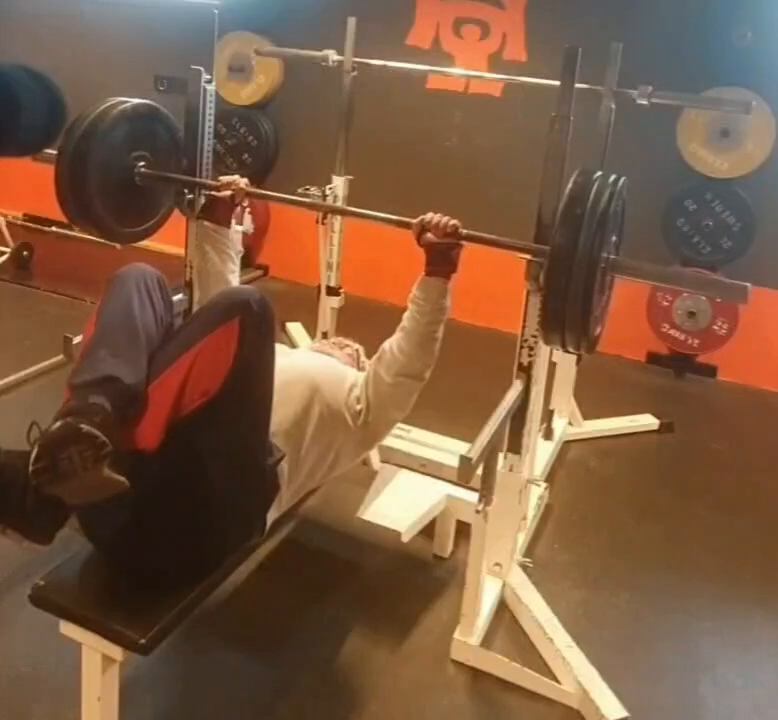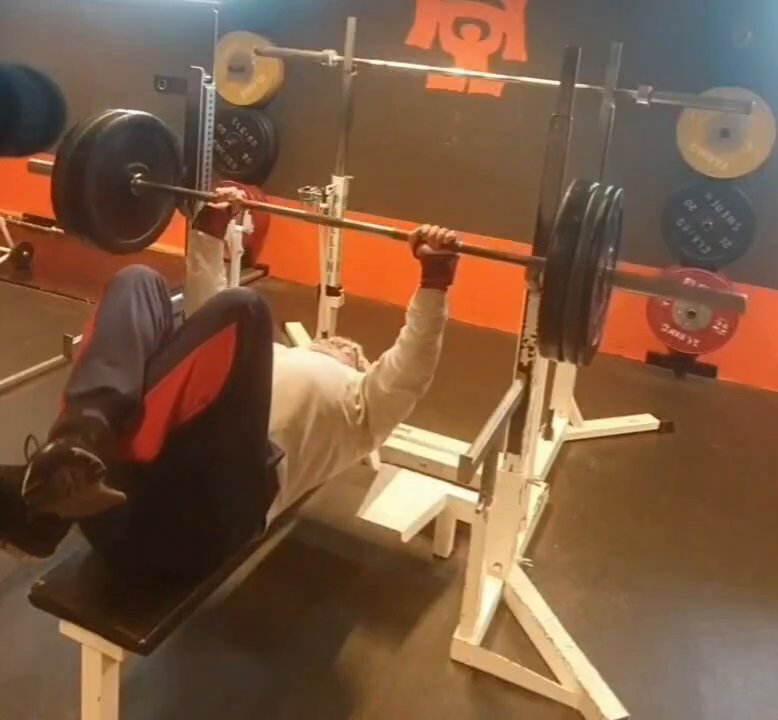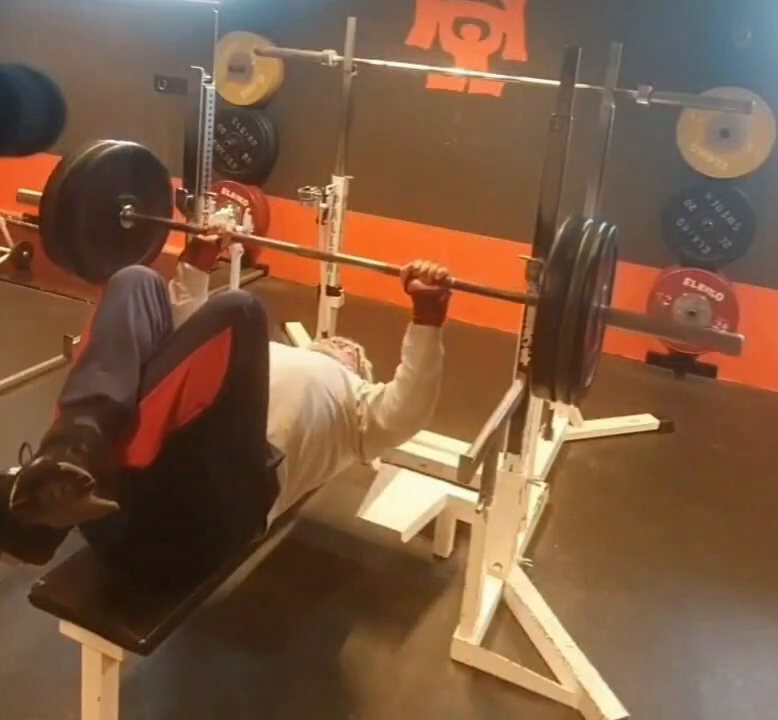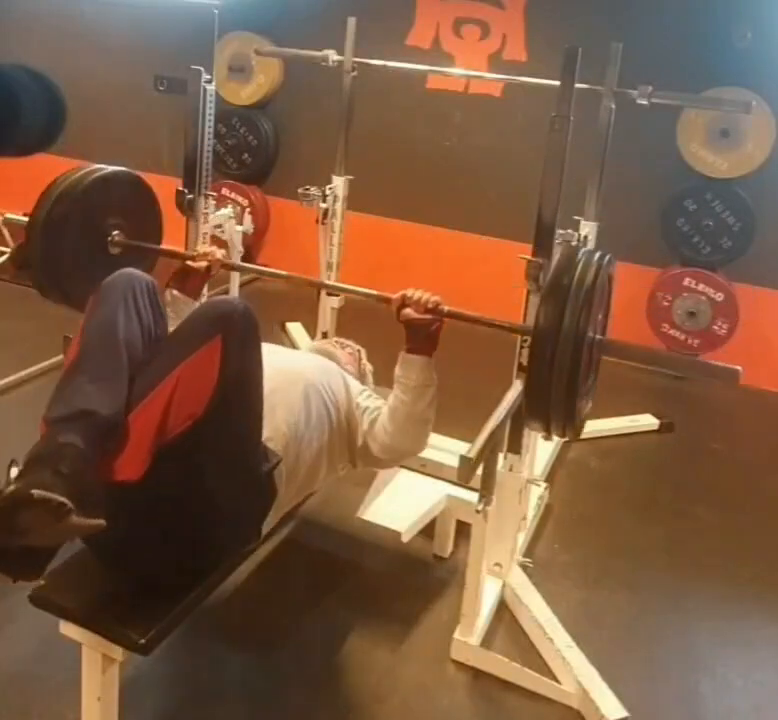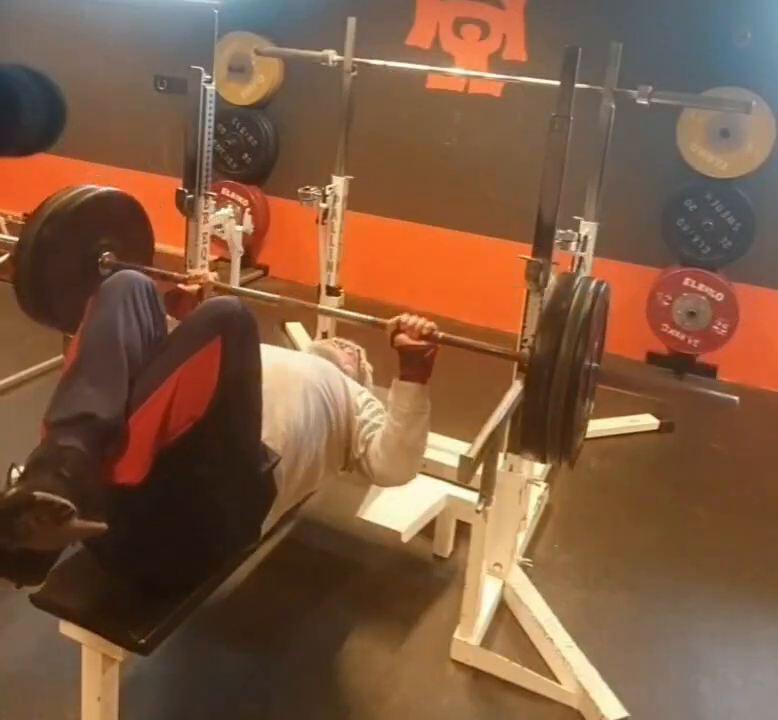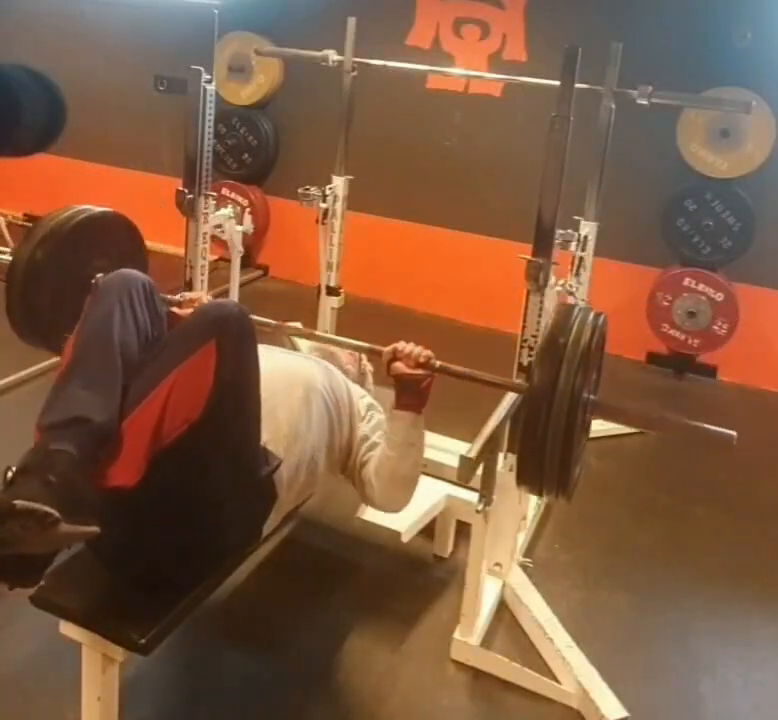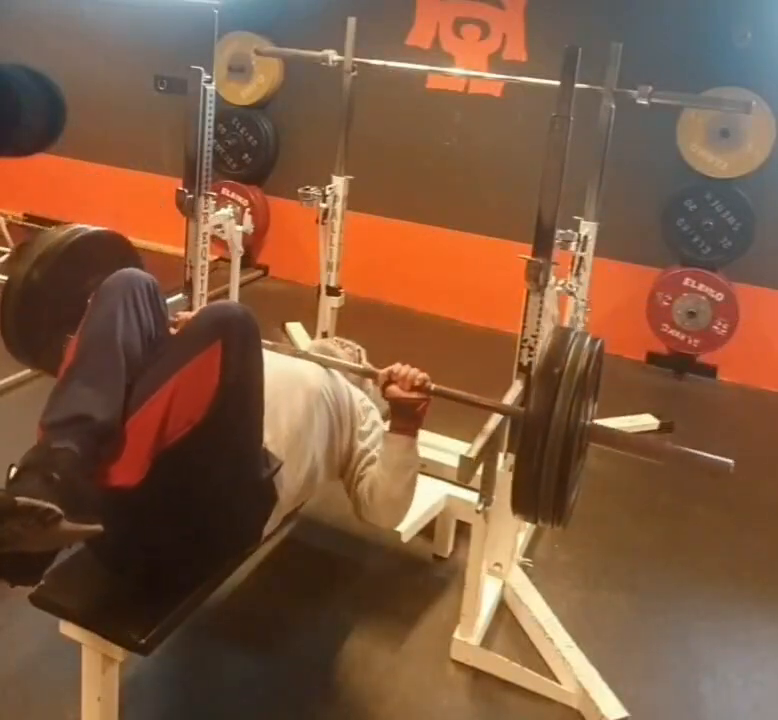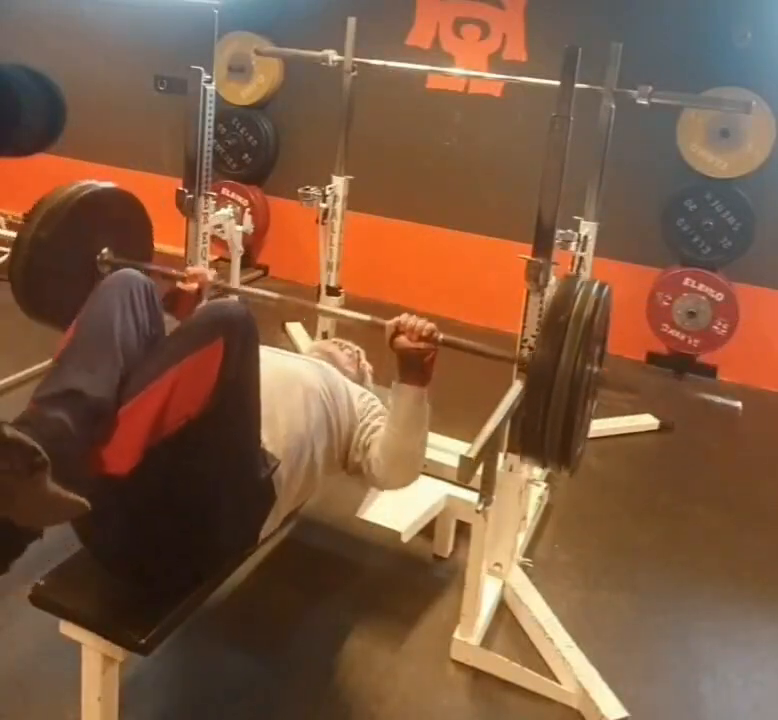
dt=0.3s
person 1, frame 1
left shoulder: (356, 401)
right shoulder: (277, 358)
left elbow: (409, 363)
right elbow: (215, 301)
left wrist: (437, 271)
right wrist: (216, 220)
left hip: (207, 511)
left knee: (244, 308)
right knee: (138, 280)
person 1, frame 2
left shoulder: (356, 398)
right shoulder: (276, 358)
left elbow: (410, 375)
right elbow: (203, 318)
left wrist: (434, 282)
right wrist: (209, 231)
left hip: (207, 512)
left knee: (240, 309)
right knee: (137, 281)
right ankle: (79, 453)
person 1, frame 3
left shoulder: (353, 398)
right shoulder: (279, 358)
left elbow: (407, 410)
right elbow: (187, 337)
left wrist: (427, 318)
right wrist: (196, 263)
left hip: (207, 509)
left knee: (235, 309)
right knee: (135, 283)
right ankle: (72, 462)
person 1, frame 4
left shoulder: (353, 400)
right shoulder: (274, 358)
left elbow: (400, 441)
right elbow: (172, 356)
left wrist: (419, 347)
right wrist: (184, 291)
left hip: (209, 507)
left knee: (227, 318)
right knee: (128, 287)
right ankle: (55, 481)
person 1, frame 5
left shoulder: (352, 401)
right shoulder: (276, 361)
left elbow: (394, 464)
right elbow: (173, 371)
left wrist: (413, 372)
right wrist: (179, 316)
left hip: (208, 506)
left knee: (225, 318)
right knee: (127, 288)
right ankle: (59, 485)
person 1, frame 6
left shoulder: (354, 405)
right shoulder: (274, 361)
left elbow: (390, 491)
left wrist: (409, 401)
right wrist: (176, 337)
left hip: (212, 506)
right hip: (136, 476)
left knee: (223, 321)
right knee: (126, 288)
left ankle: (56, 496)
right ankle: (54, 485)
person 1, frame 7
left shoulder: (353, 408)
right shoulder: (264, 364)
left elbow: (384, 508)
left wrist: (404, 422)
right wrist: (179, 349)
left hip: (217, 501)
right hip: (138, 483)
left knee: (227, 323)
right knee: (129, 286)
left ankle: (57, 497)
right ankle: (52, 487)
person 1, frame 8
left shoulder: (353, 405)
right shoulder: (271, 360)
left elbow: (395, 468)
right elbow: (173, 367)
left wrist: (412, 375)
right wrist: (179, 313)
left hip: (207, 508)
left knee: (227, 319)
right knee: (128, 286)
right ankle: (41, 460)
